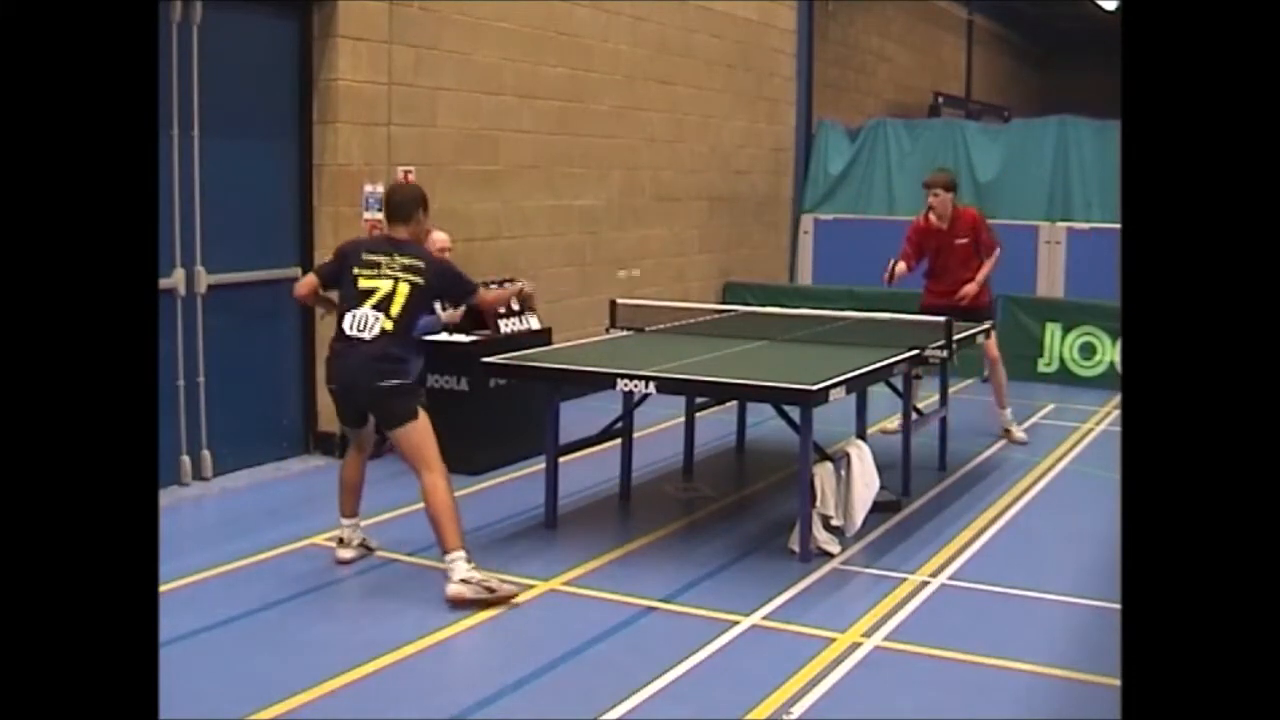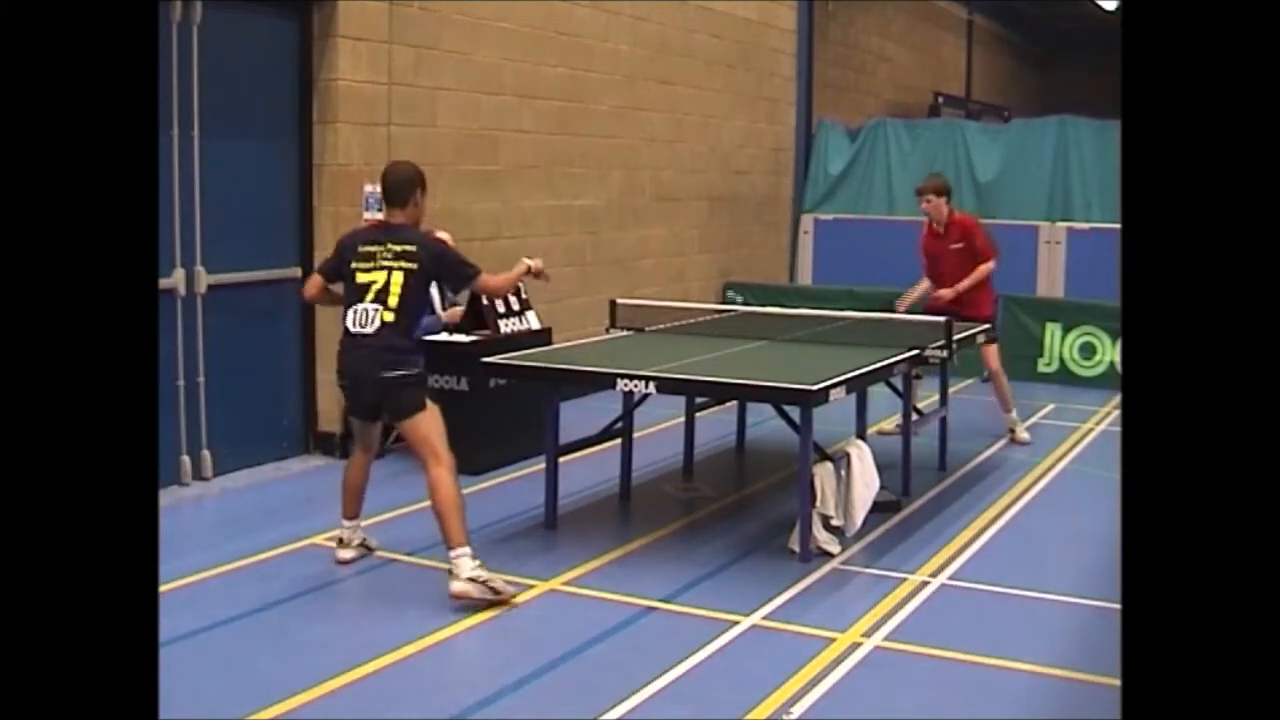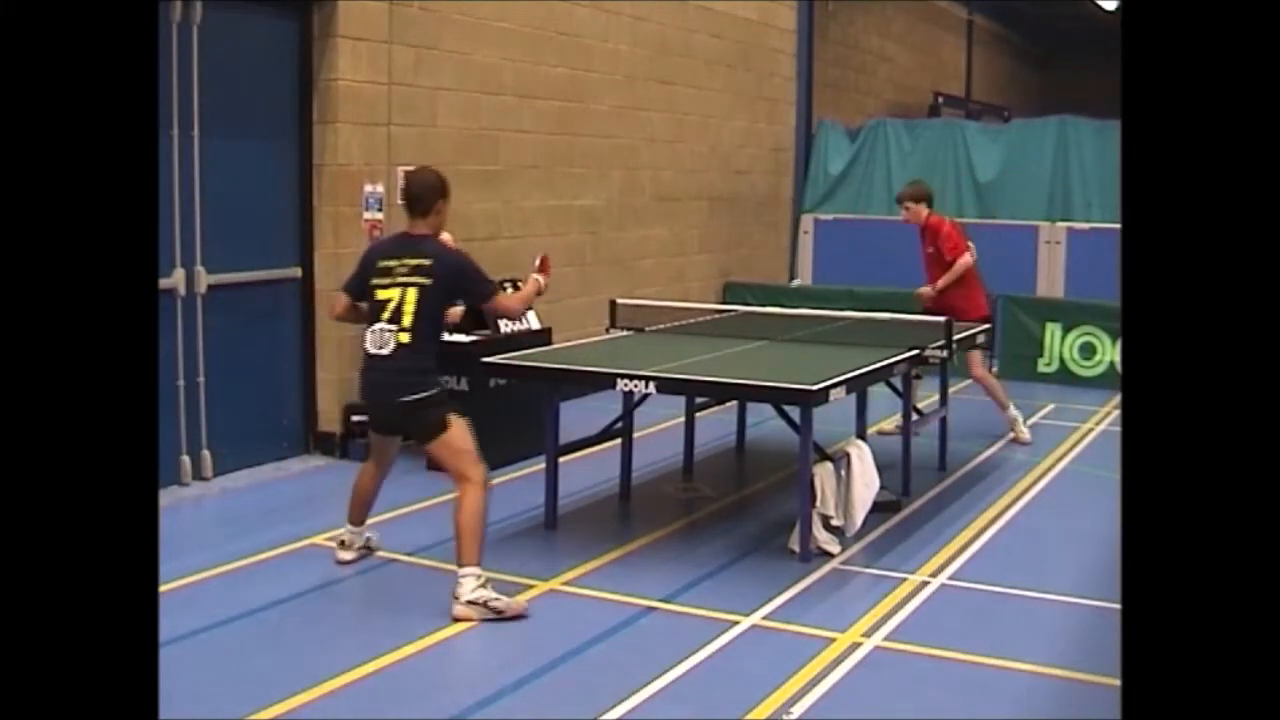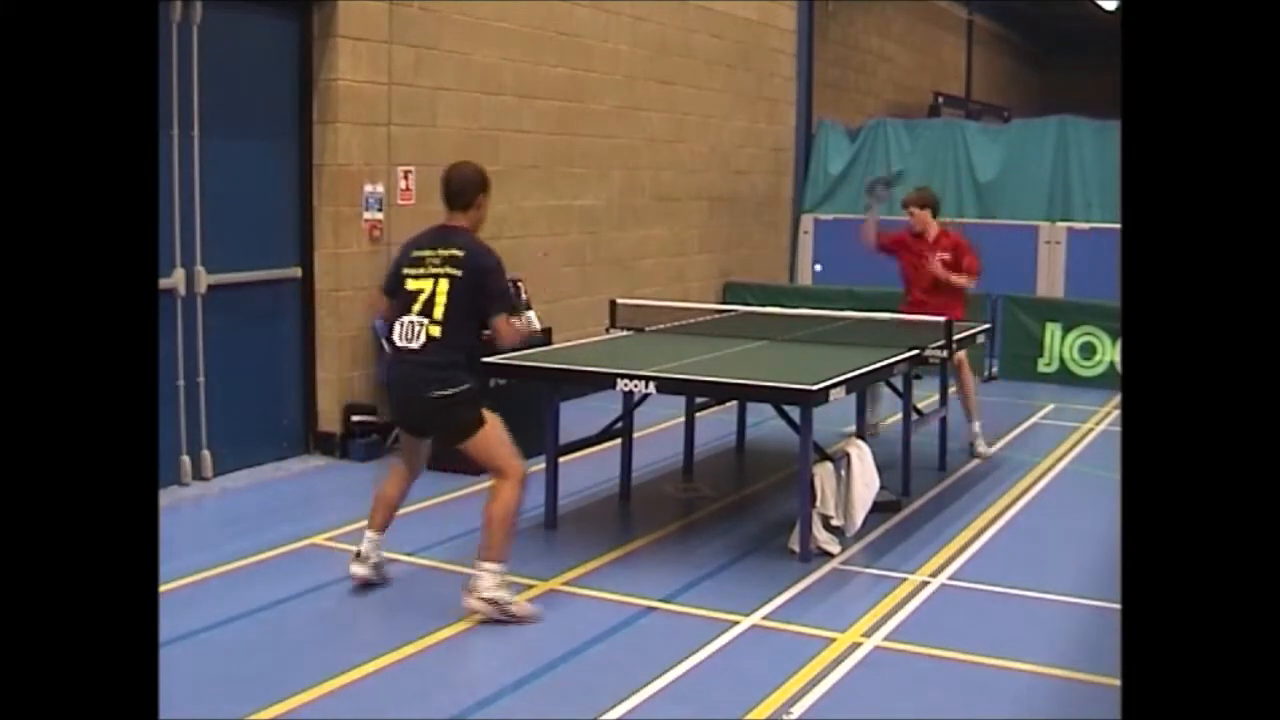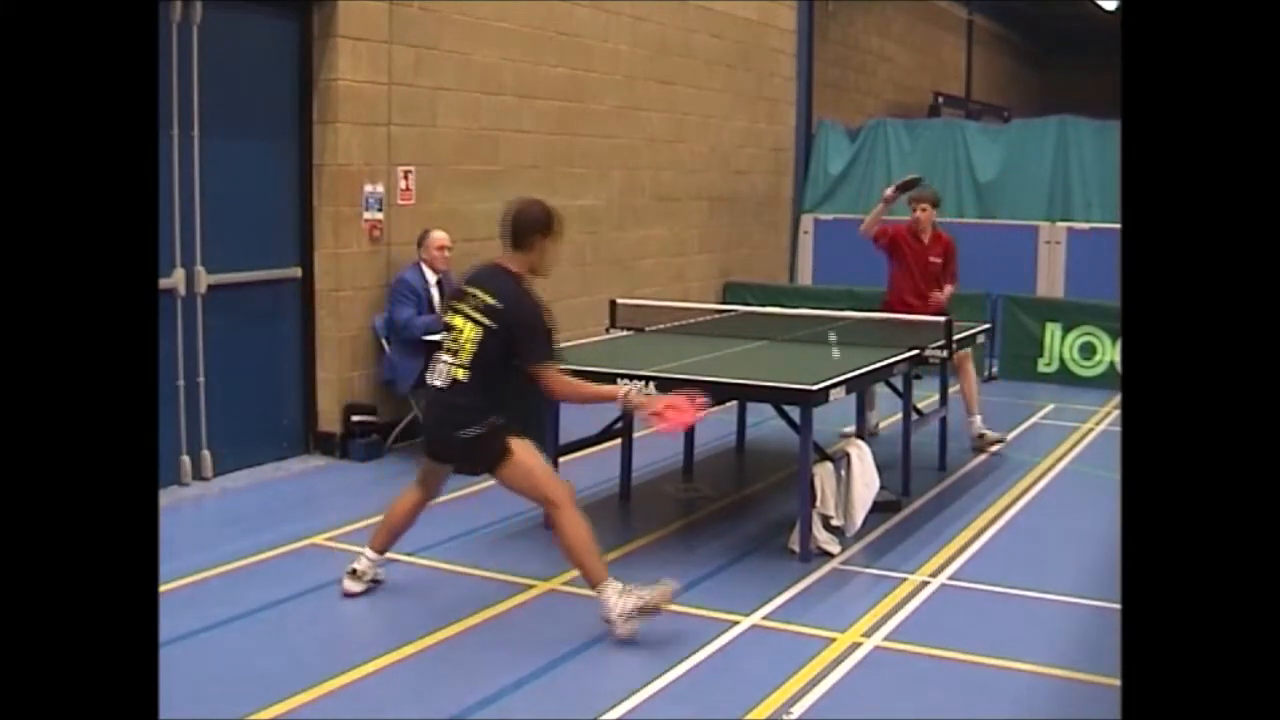
dt=0.2s
person 1, frame 1
left shoulder: (353, 251)
right shoulder: (432, 267)
left elbow: (302, 291)
right elbow: (485, 300)
right wrist: (515, 291)
left hip: (341, 371)
right hip: (387, 377)
left knee: (358, 446)
right knee: (432, 470)
left ankle: (350, 537)
right ankle: (460, 572)
person 1, frame 2
left shoulder: (353, 243)
right shoulder: (429, 248)
left elbow: (311, 292)
right elbow: (493, 286)
right wrist: (526, 267)
left hip: (352, 365)
right hip: (395, 369)
left knee: (363, 447)
right knee: (440, 462)
left ankle: (349, 537)
right ankle: (464, 569)
person 1, frame 3
left shoulder: (376, 254)
right shoulder: (447, 260)
left elbow: (340, 311)
right elbow: (510, 308)
right wrist: (536, 283)
left hip: (375, 383)
right hip: (415, 389)
left knee: (379, 460)
right knee: (472, 478)
left ankle: (352, 539)
right ankle: (470, 588)
person 1, frame 4
left shoulder: (413, 248)
right shoulder: (480, 257)
left elbow: (387, 310)
right elbow: (505, 337)
right wrist: (524, 328)
left hip: (403, 380)
right hip: (446, 386)
left knee: (407, 466)
right knee: (511, 472)
left ankle: (368, 555)
right ankle: (487, 584)
person 1, frame 5
left shoulder: (474, 281)
right shoulder: (522, 306)
right elbow: (556, 387)
right wrist: (621, 395)
left hip: (438, 412)
right hip: (474, 422)
left knee: (423, 487)
right knee: (560, 499)
left ankle: (363, 569)
right ankle: (614, 602)
person 2, frame 1
left shoulder: (972, 219)
right shoulder: (920, 226)
left elbow: (993, 252)
right elbow: (907, 260)
left wrist: (977, 282)
right wrist: (895, 271)
left hip: (973, 298)
right hip: (936, 299)
left knee: (993, 357)
left ankle: (1007, 421)
person 2, frame 2
left shoulder: (966, 224)
right shoulder: (927, 233)
left elbow: (989, 263)
right elbow: (931, 278)
left wrist: (956, 290)
right wrist: (908, 299)
left hip: (977, 307)
right hip: (941, 306)
left knee: (994, 367)
left ankle: (1013, 422)
person 2, frame 3
left shoulder: (942, 227)
right shoulder: (927, 232)
left elbow: (966, 260)
left wrist: (935, 288)
right wrist: (931, 293)
left hip: (969, 310)
right hip: (940, 308)
left knee: (978, 372)
left ankle: (1014, 419)
person 2, frame 4
left shoulder: (955, 242)
right shoulder: (905, 239)
left elbow: (970, 281)
right elbow: (870, 241)
left wrist: (946, 277)
right wrist: (873, 208)
left hip: (947, 316)
right hip: (913, 315)
left knee: (959, 362)
left ankle: (976, 432)
person 2, frame 5
left shoulder: (945, 242)
right shoulder: (899, 234)
left elbow: (950, 280)
right elbow: (866, 231)
left wrist: (945, 295)
right wrist: (884, 203)
left hip: (933, 313)
right hip: (898, 312)
left knee: (963, 357)
left ankle: (977, 429)
right ankle: (868, 421)
